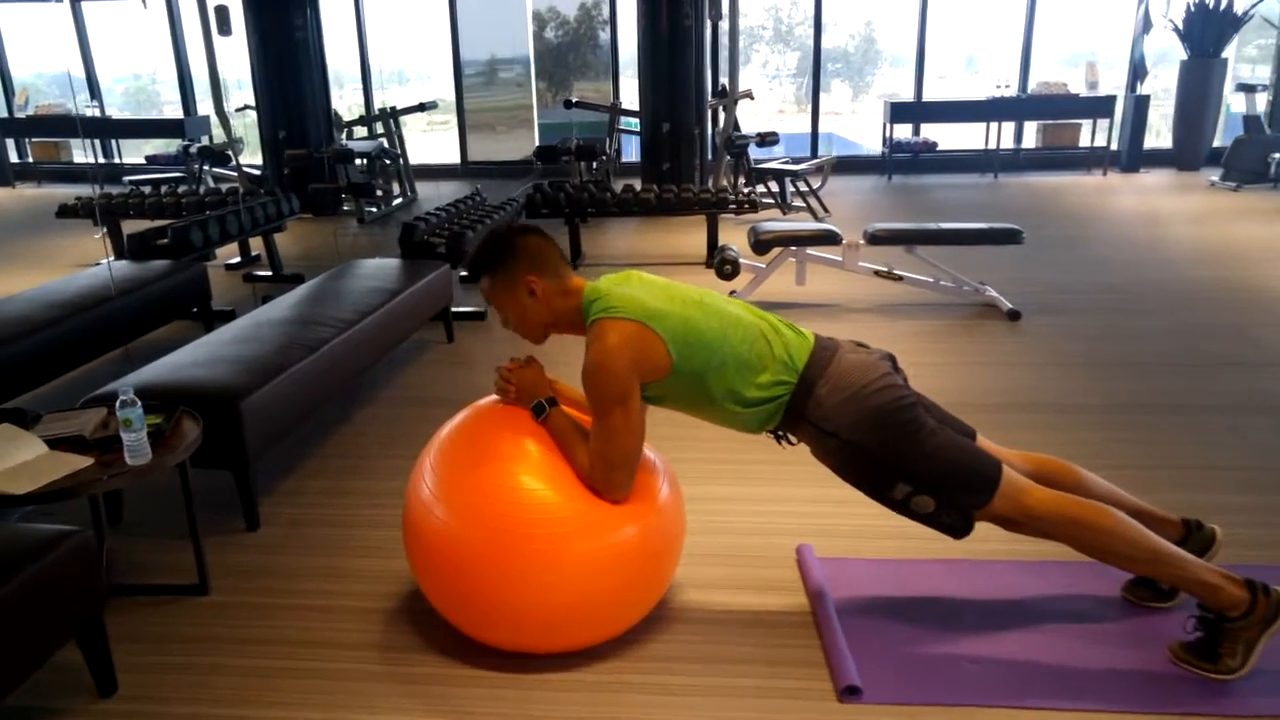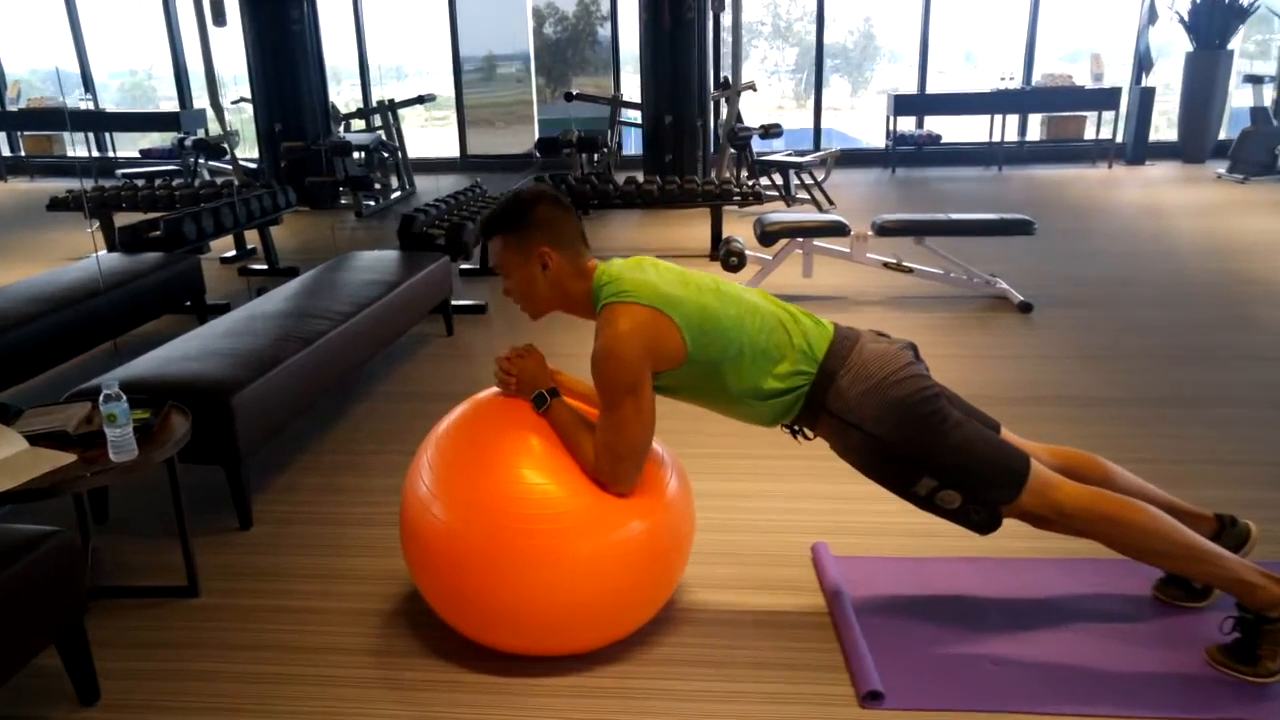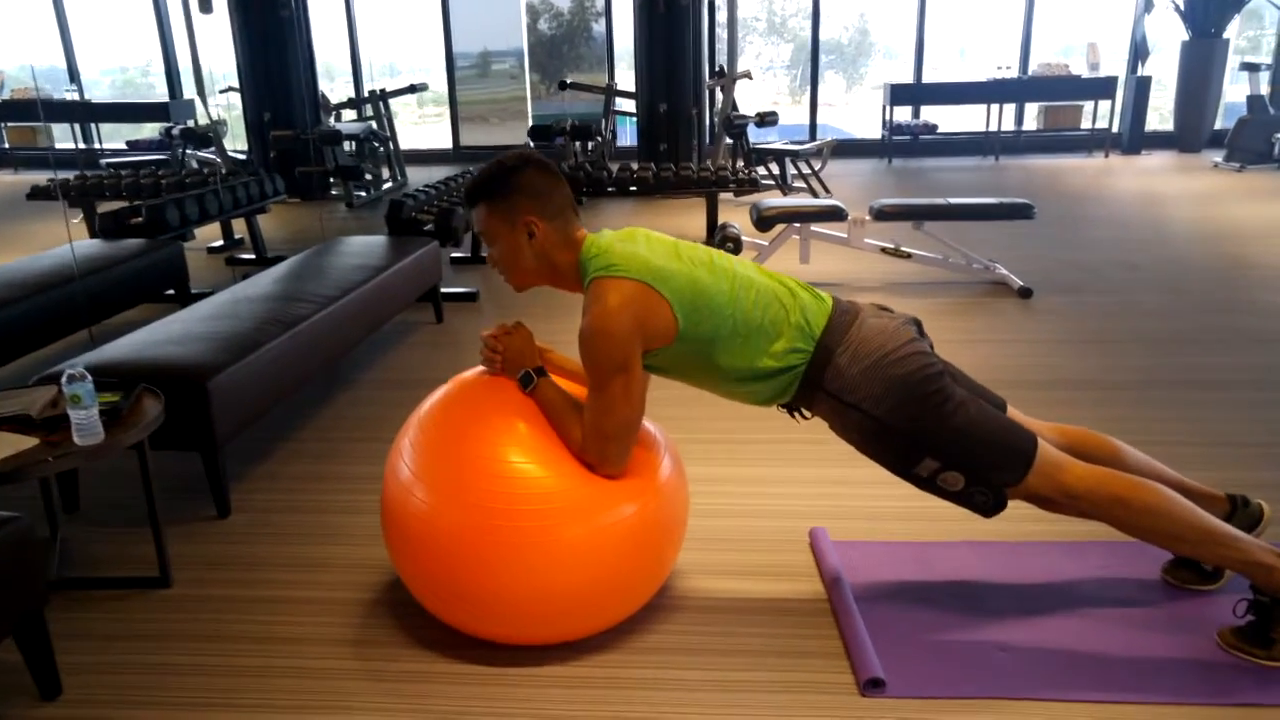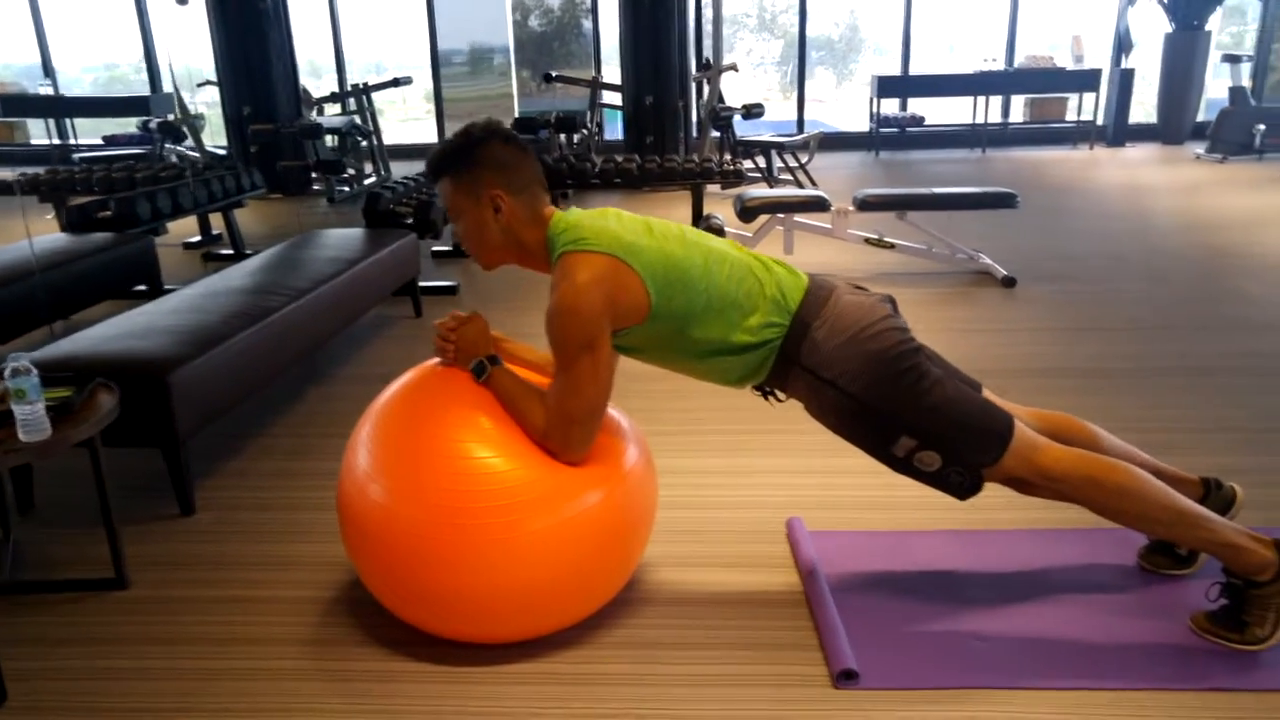
dt=0.3s
person 1, frame 1
left shoulder: (609, 346)
right shoulder: (618, 288)
left elbow: (613, 480)
right elbow: (630, 413)
left wrist: (542, 404)
right wrist: (553, 391)
left hip: (839, 410)
right hip: (839, 370)
left knee: (1022, 503)
right knee: (1008, 467)
right ankle: (1177, 531)
person 1, frame 2
left shoulder: (621, 332)
right shoulder: (628, 274)
left elbow: (619, 472)
right elbow: (634, 405)
left wrist: (543, 396)
right wrist: (553, 380)
left hip: (858, 402)
right hip: (858, 361)
left knee: (1050, 500)
right knee: (1034, 462)
right ankle: (1208, 528)
person 1, frame 3
left shoulder: (610, 307)
right shoulder: (617, 247)
left elbow: (607, 454)
right elbow: (623, 389)
left wrist: (530, 374)
right wrist: (542, 358)
left hip: (858, 379)
right hip: (858, 339)
left knee: (1059, 483)
right knee: (1040, 442)
person 1, frame 4
left shoulder: (579, 285)
right shoulder: (588, 228)
left elbow: (570, 440)
right elbow: (589, 376)
left wrist: (484, 365)
right wrist: (500, 348)
left hip: (831, 355)
right hip: (831, 318)
left knee: (1032, 463)
right knee: (1016, 428)
right ankle: (1195, 492)
